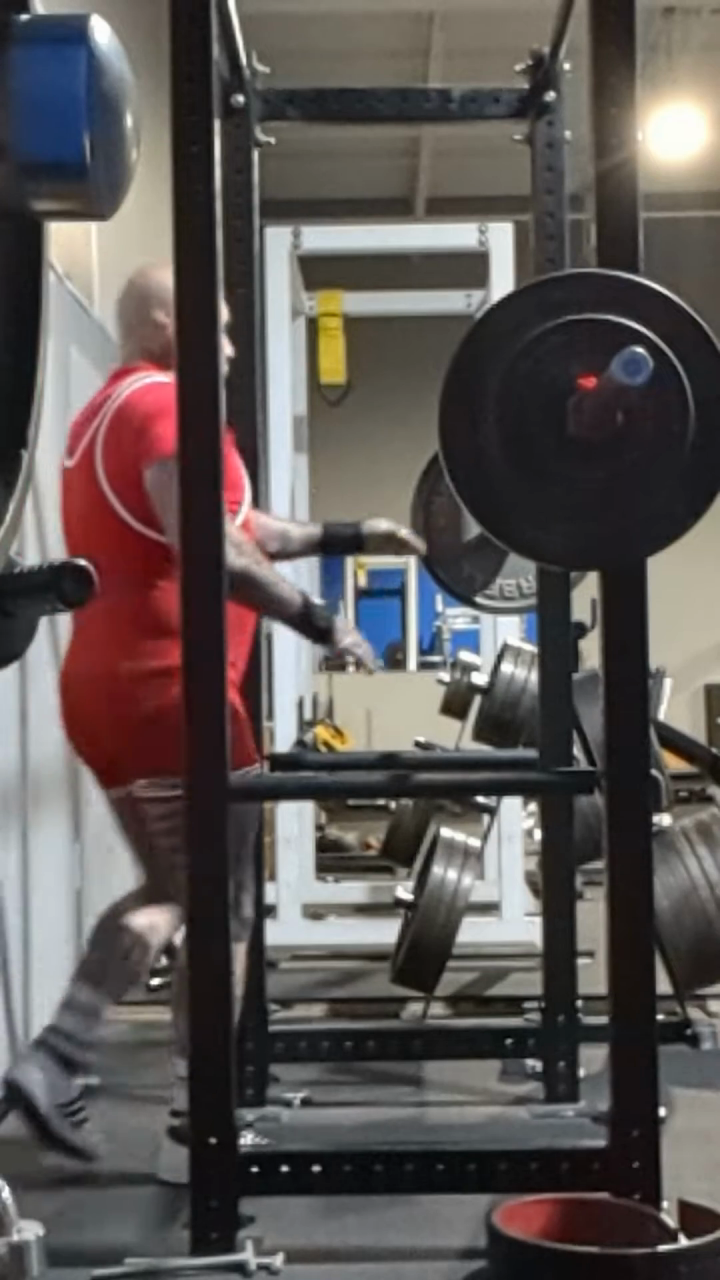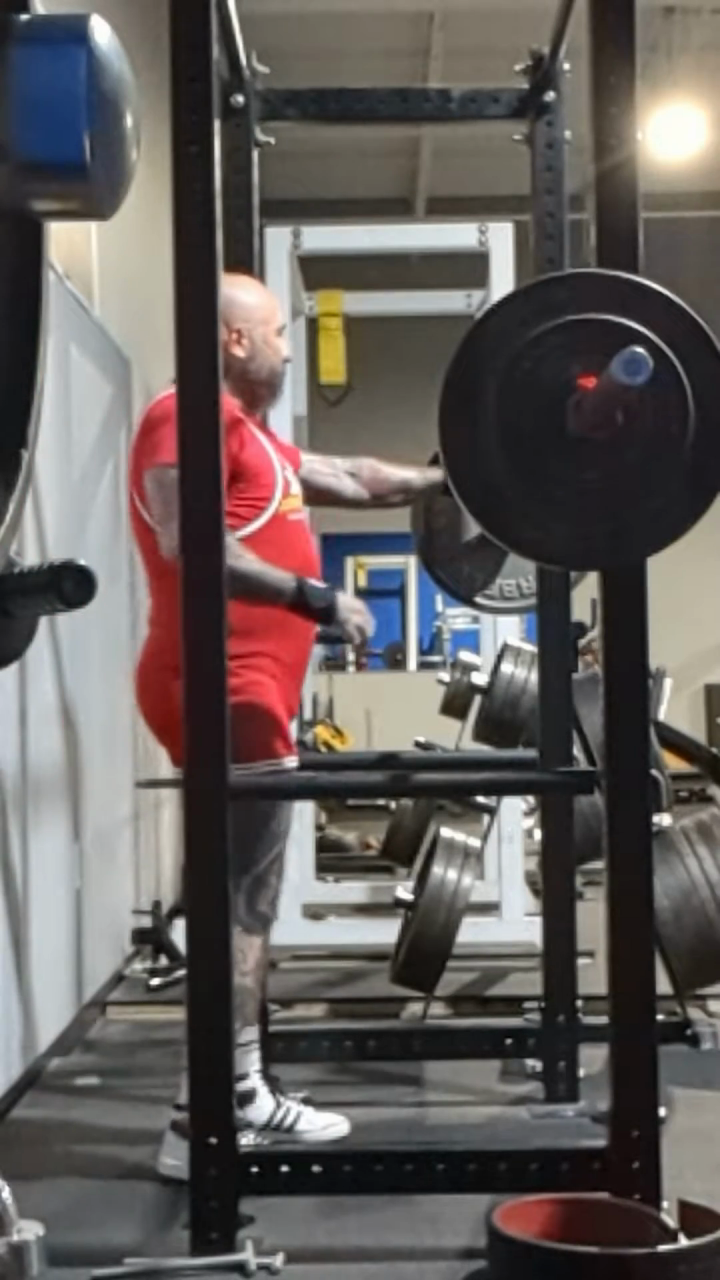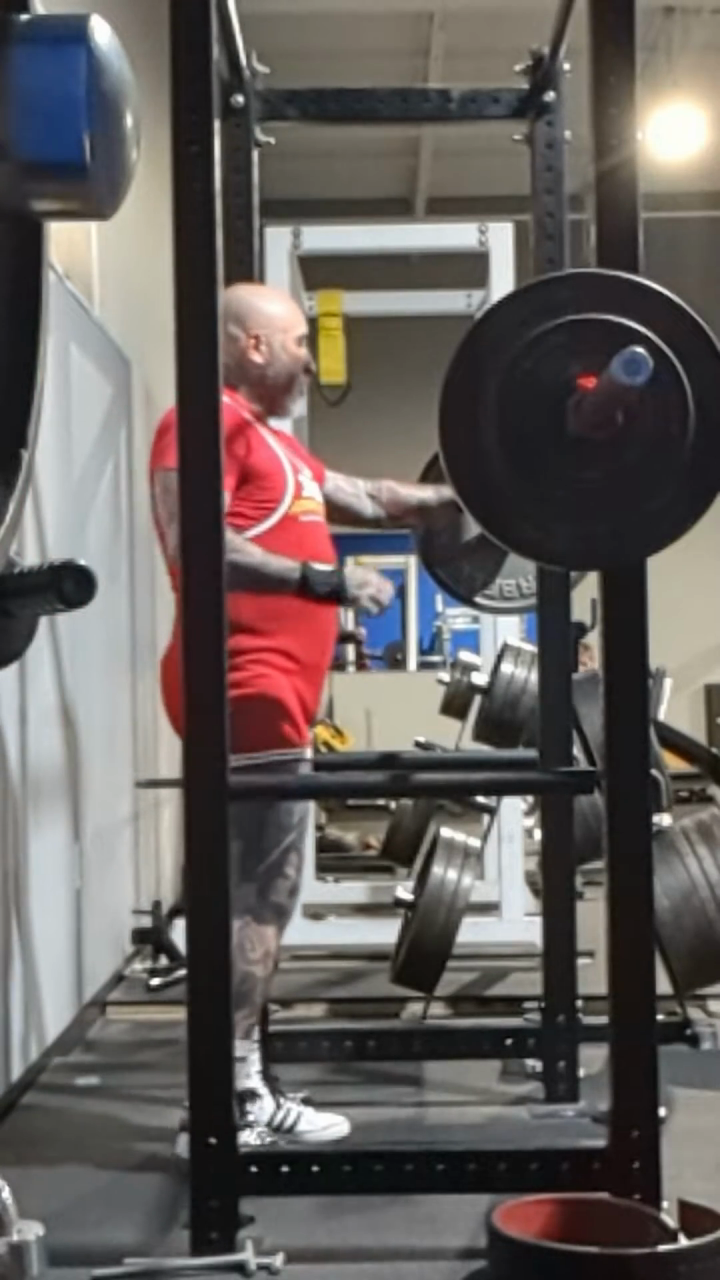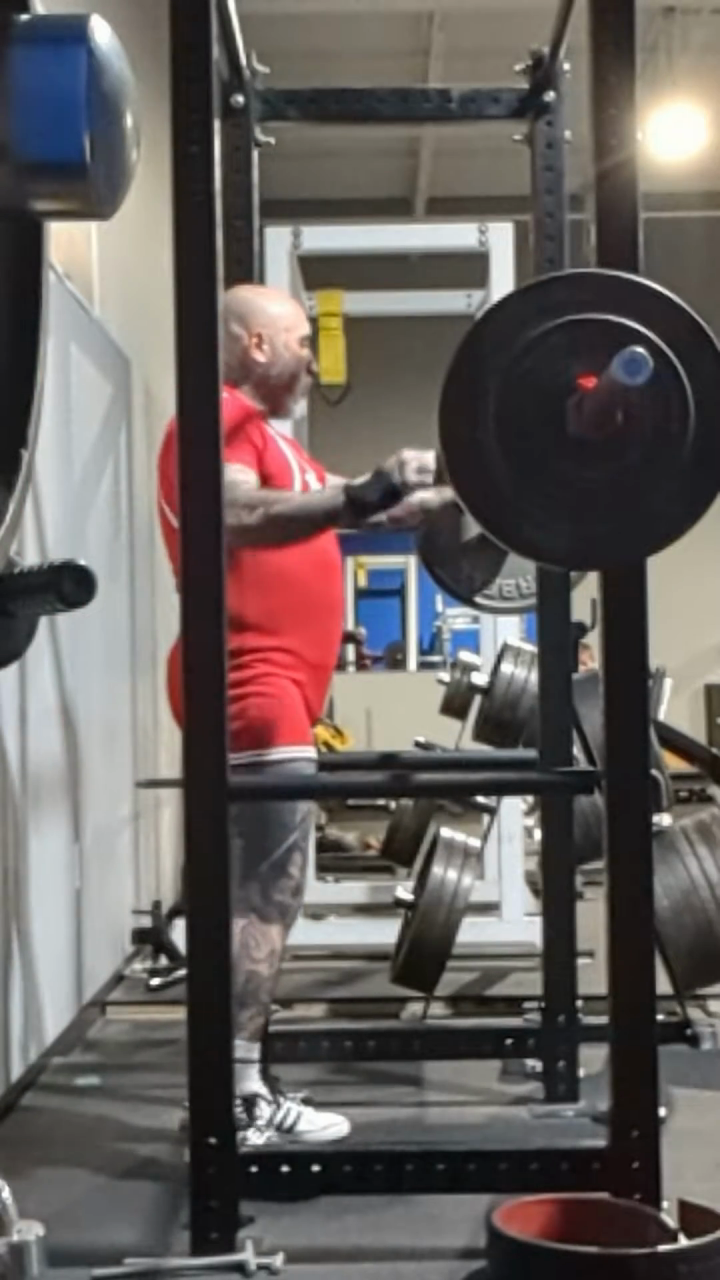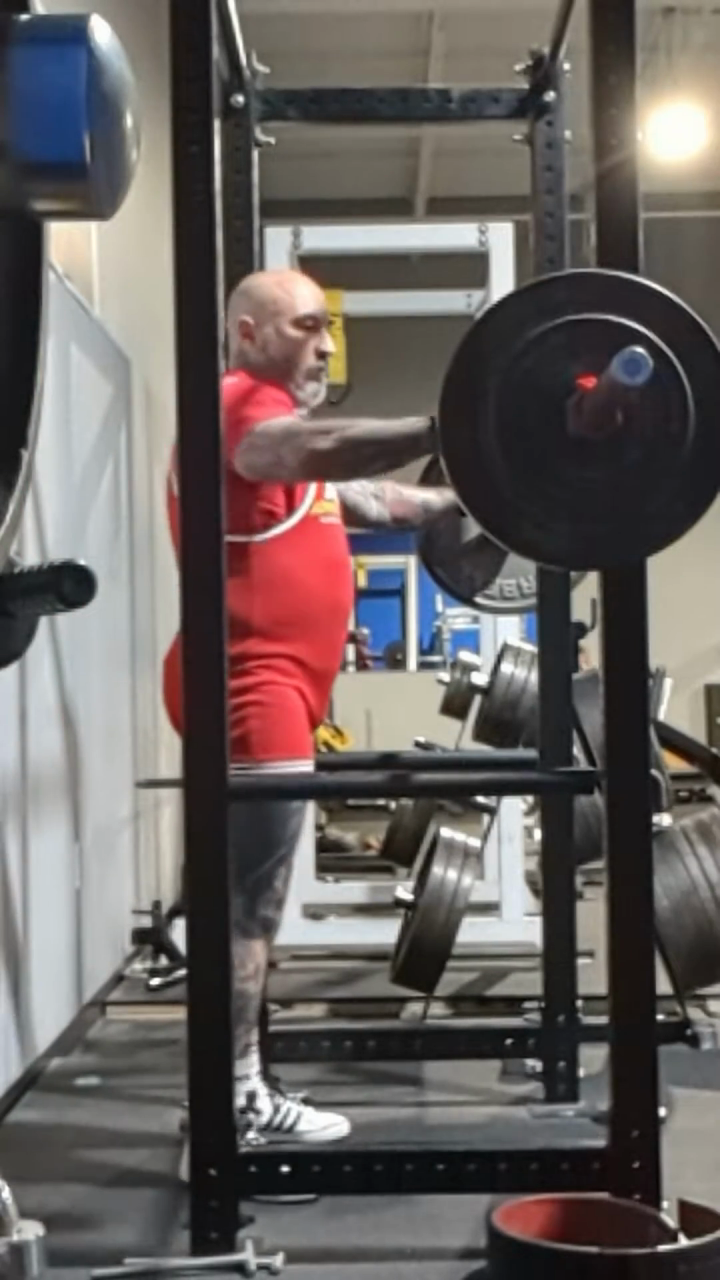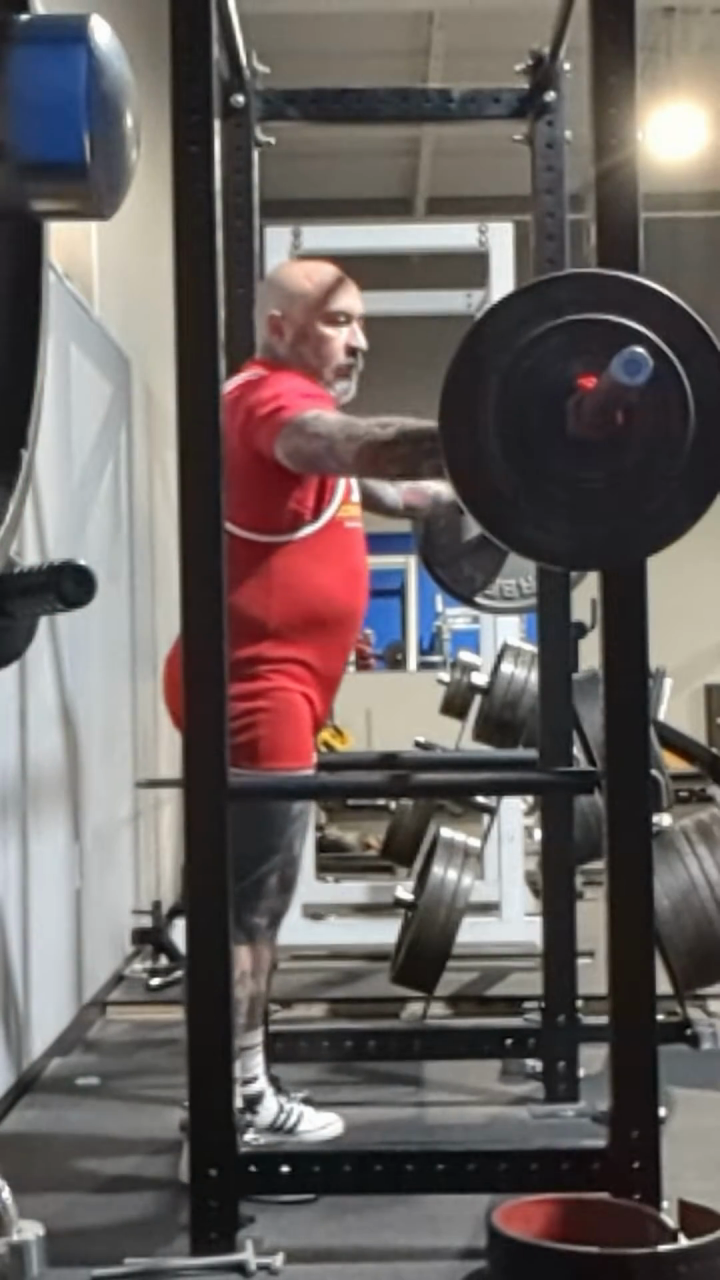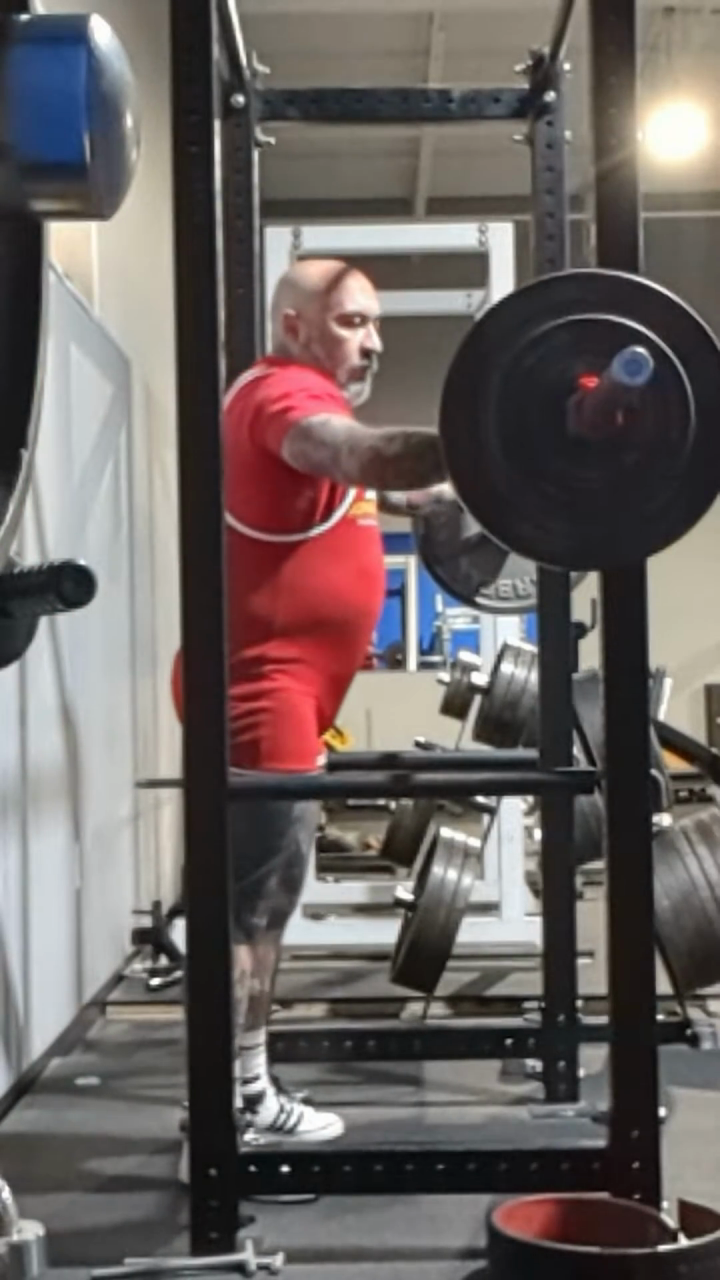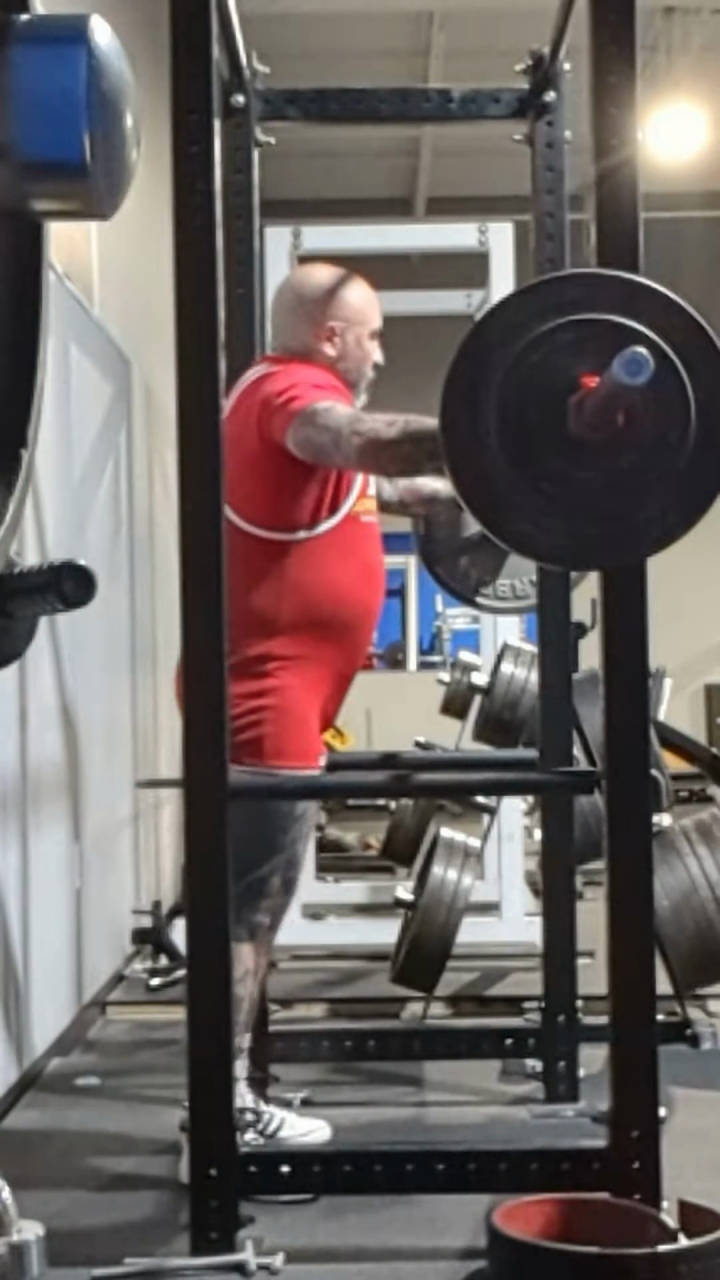
dt=0.4s
person 1, frame 1
left shoulder: (116, 411)
right shoulder: (165, 404)
left elbow: (239, 527)
right elbow: (215, 550)
left wrist: (345, 534)
right wrist: (314, 616)
left hip: (108, 693)
right hip: (167, 695)
left knee: (169, 896)
right knee: (227, 915)
right ankle: (198, 1131)
person 1, frame 2
left shoulder: (246, 429)
right shoulder: (191, 415)
left elbow: (349, 479)
right elbow: (186, 542)
left wrist: (451, 480)
right wrist: (313, 599)
left hip: (248, 691)
right hip: (225, 693)
left knee: (251, 900)
right knee: (242, 904)
left ankle: (245, 1095)
person 1, frame 3
left shoulder: (265, 439)
right shoulder: (208, 421)
left elbow: (366, 498)
right elbow: (194, 542)
left wrist: (465, 497)
right wrist: (322, 581)
left hip: (269, 690)
right hip: (243, 690)
left knee: (264, 897)
right knee: (259, 897)
left ankle: (247, 1092)
right ankle: (222, 1110)
person 1, frame 4
left shoulder: (257, 431)
right shoulder: (220, 418)
left elbow: (357, 506)
right elbow: (244, 519)
left wrist: (462, 495)
right wrist: (373, 487)
left hip: (273, 689)
right hip: (249, 690)
left knee: (267, 898)
right knee: (264, 898)
left ankle: (249, 1095)
right ankle: (228, 1112)
person 1, frame 5
left shoulder: (273, 414)
right shoulder: (243, 404)
left elbow: (365, 498)
right elbow: (320, 450)
left wrist: (468, 499)
right wrist: (447, 433)
left hip: (269, 693)
right hip: (247, 691)
left knee: (255, 904)
right knee: (248, 907)
left ankle: (246, 1093)
right ankle: (223, 1123)
person 1, frame 6
left shoulder: (291, 406)
right shoulder: (272, 394)
left elbow: (377, 483)
right elbow: (362, 447)
left hip: (272, 693)
right hip: (254, 691)
left knee: (259, 903)
right knee: (245, 906)
left ankle: (249, 1093)
right ankle: (225, 1120)
person 1, frame 7
left shoulder: (300, 401)
right shoulder: (285, 393)
left elbow: (375, 481)
right elbow: (367, 454)
left hip: (283, 695)
right hip: (260, 693)
left knee: (269, 901)
right knee: (247, 907)
left ankle: (251, 1089)
right ankle: (223, 1118)
person 1, frame 8
left shoulder: (293, 400)
right shoulder: (287, 391)
left elbow: (370, 481)
right elbow: (370, 444)
left wrist: (466, 489)
left hip: (280, 692)
right hip: (264, 694)
left knee: (260, 906)
right knee: (243, 909)
left ankle: (226, 1099)
right ankle: (219, 1122)
